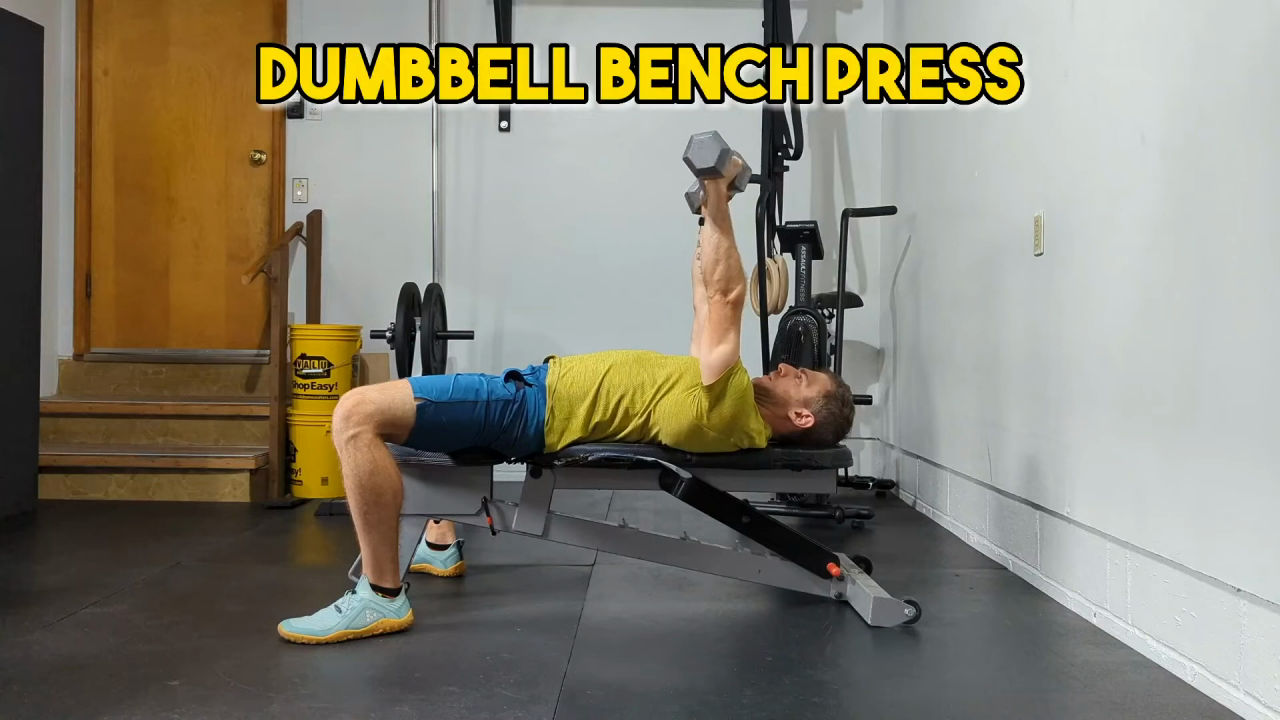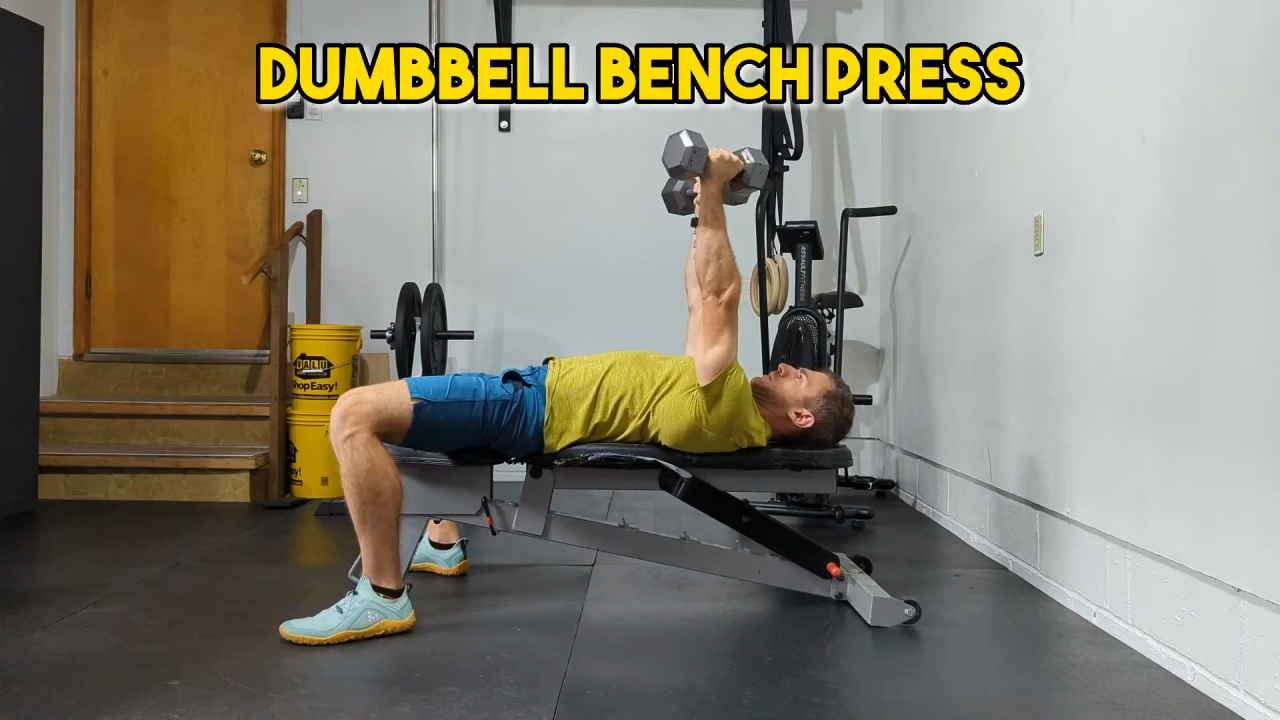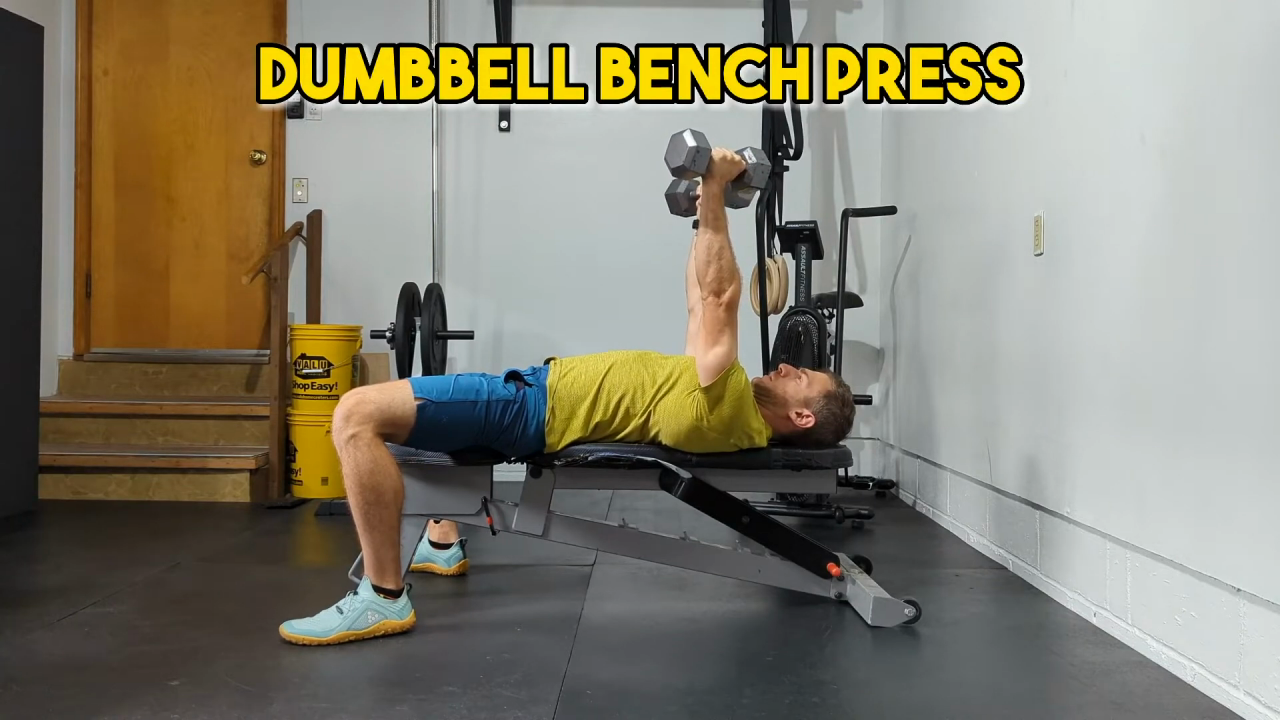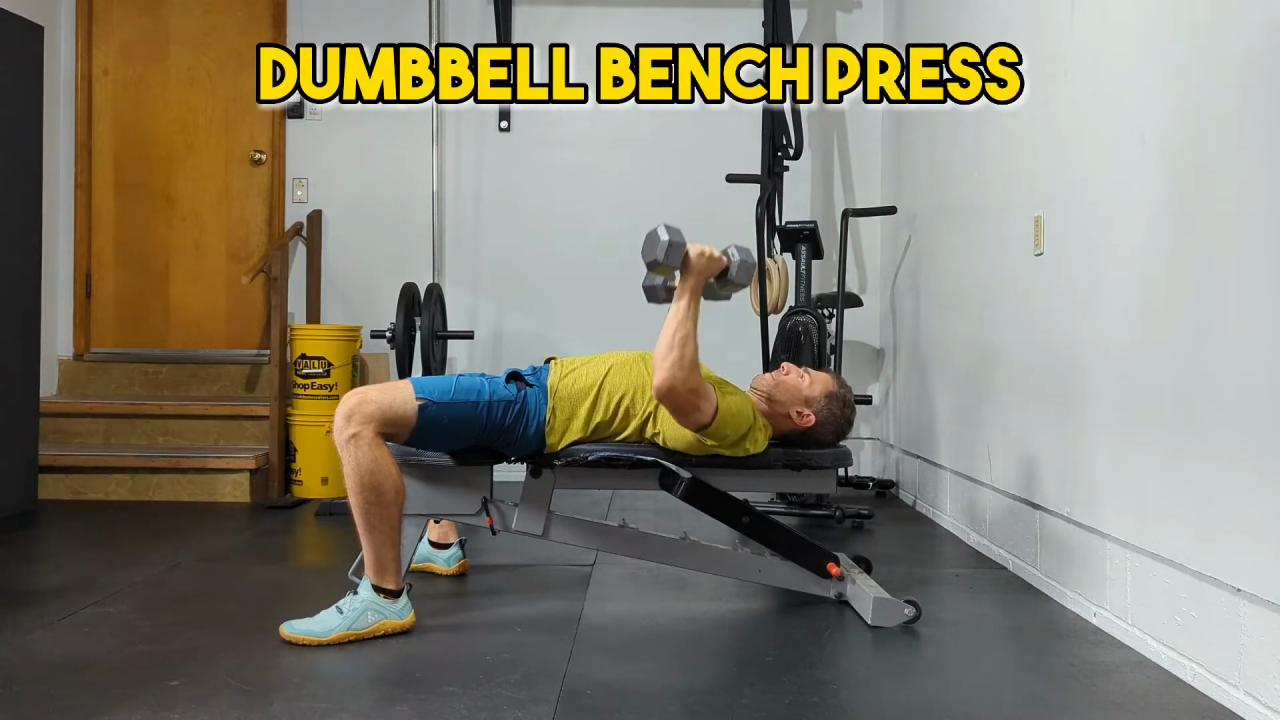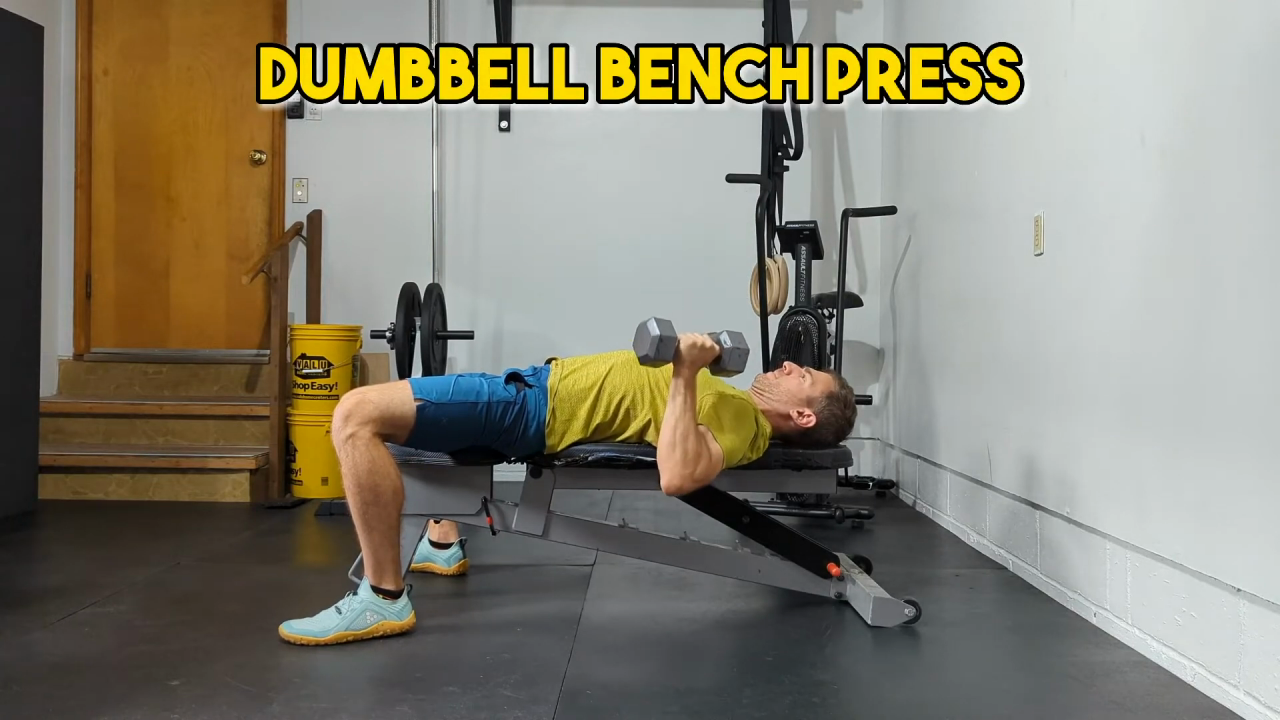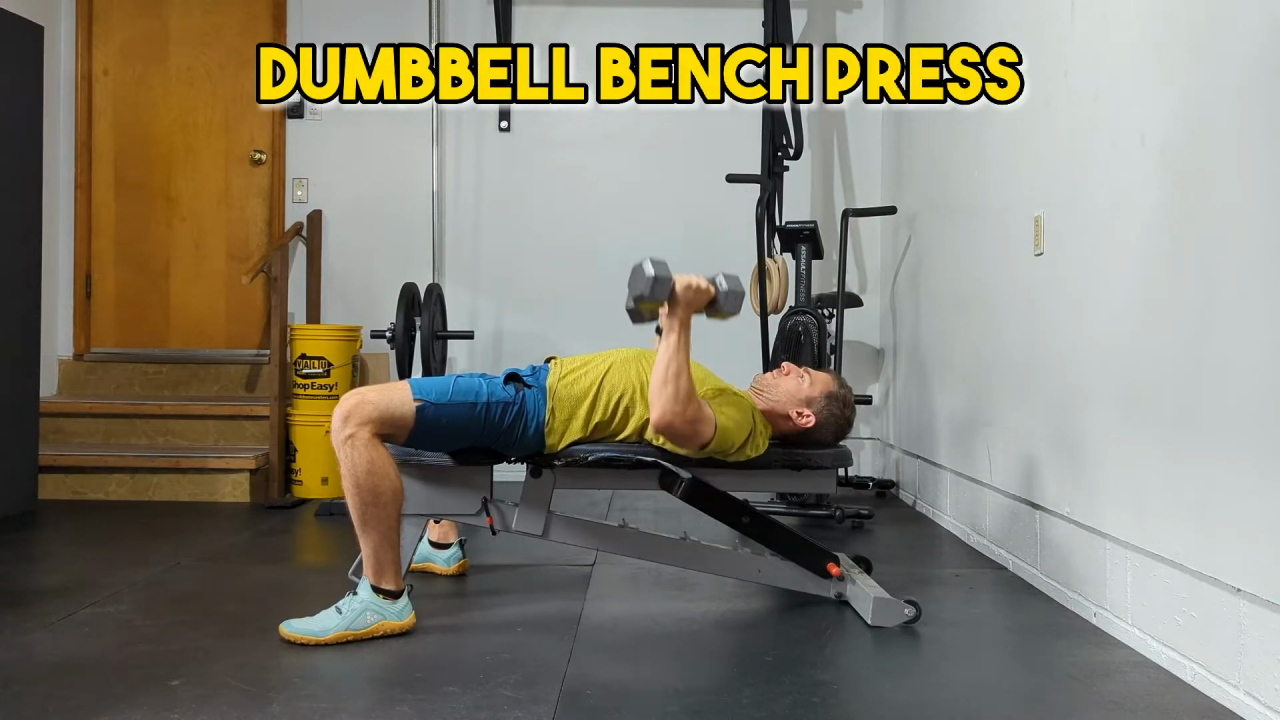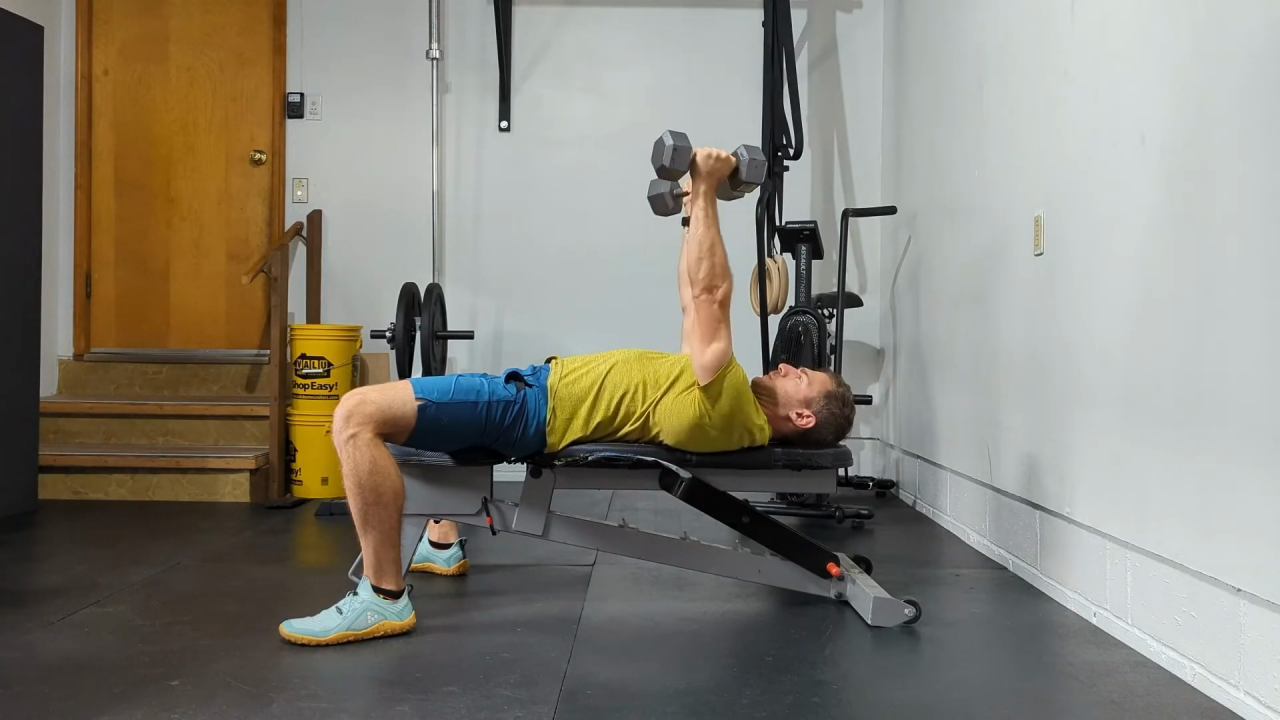
dt=0.7s
person 1, frame 1
left shoulder: (727, 417)
right shoulder: (736, 406)
left elbow: (726, 296)
right elbow: (708, 301)
left wrist: (718, 195)
right wrist: (710, 209)
left hip: (532, 408)
right hip: (545, 384)
left knee: (358, 414)
right knee: (409, 401)
left ankle: (382, 596)
right ankle: (439, 546)
person 1, frame 2
left shoulder: (726, 415)
right shoulder: (734, 406)
left elbow: (721, 296)
right elbow: (701, 301)
left wrist: (711, 193)
right wrist: (704, 206)
left hip: (530, 409)
right hip: (543, 385)
left knee: (354, 414)
right knee: (413, 399)
left ankle: (383, 596)
right ankle: (443, 544)
person 1, frame 3
left shoulder: (730, 418)
right shoulder: (738, 408)
left elbow: (720, 299)
right elbow: (703, 305)
left wrist: (714, 194)
right wrist: (708, 210)
left hip: (534, 409)
left knee: (358, 415)
right knee: (411, 403)
left ankle: (383, 597)
right ankle: (442, 543)
person 1, frame 4
left shoulder: (738, 423)
right shoulder: (738, 405)
left elbow: (667, 385)
right elbow: (676, 377)
left wrist: (691, 288)
right wrist: (688, 289)
left hip: (534, 407)
right hip: (544, 386)
left knee: (359, 415)
right knee: (420, 397)
left ankle: (384, 597)
right ankle: (441, 545)
person 1, frame 5
left shoulder: (740, 424)
right shoulder: (740, 410)
left elbow: (677, 476)
left wrist: (684, 375)
right wrist: (688, 365)
left hip: (537, 407)
right hip: (546, 385)
left knee: (358, 414)
right knee: (417, 403)
left ankle: (383, 598)
right ankle: (442, 546)
person 1, frame 6
left shoulder: (738, 428)
right shoulder: (734, 408)
left elbow: (667, 416)
left wrist: (682, 316)
right wrist: (672, 318)
left hip: (536, 410)
right hip: (544, 384)
left knee: (356, 414)
right knee: (415, 403)
left ankle: (383, 599)
right ankle: (442, 546)
person 1, frame 7
left shoulder: (729, 416)
right shoulder: (739, 407)
left elbow: (708, 294)
right elbow: (700, 299)
left wrist: (707, 191)
right wrist: (697, 209)
left hip: (534, 409)
right hip: (543, 385)
left knee: (358, 415)
right knee: (417, 403)
left ankle: (383, 599)
right ankle: (442, 544)
